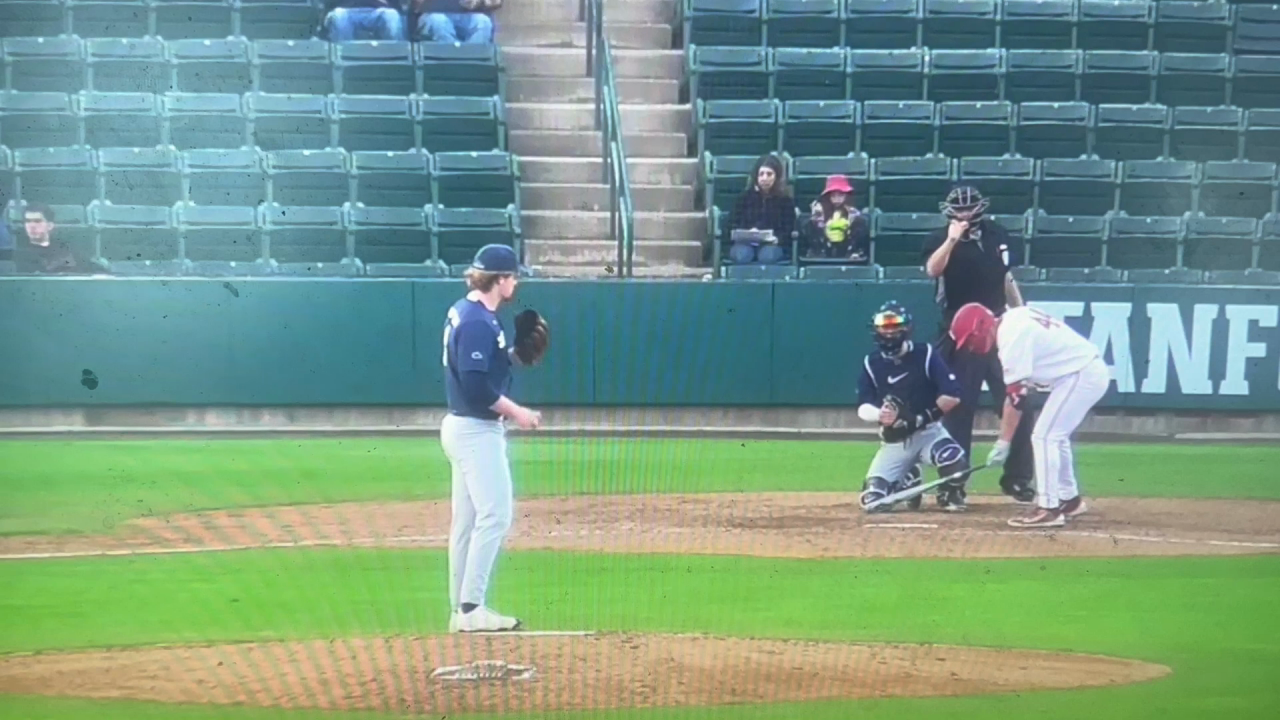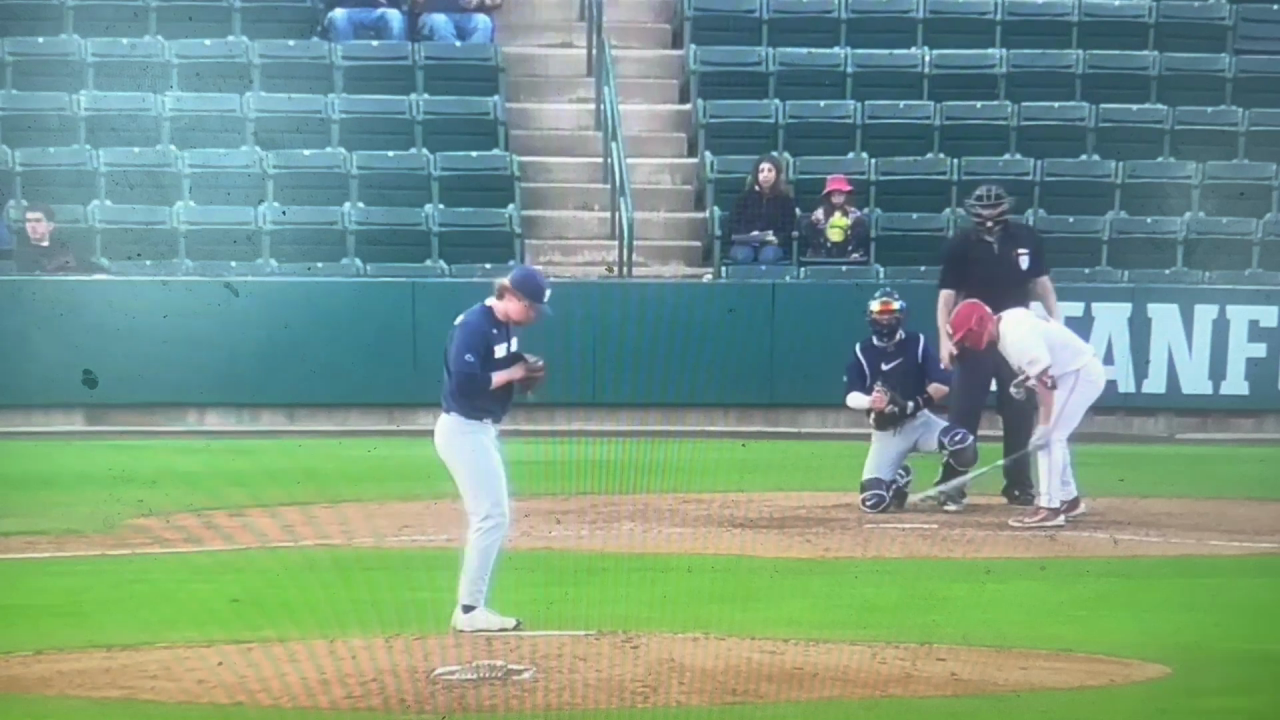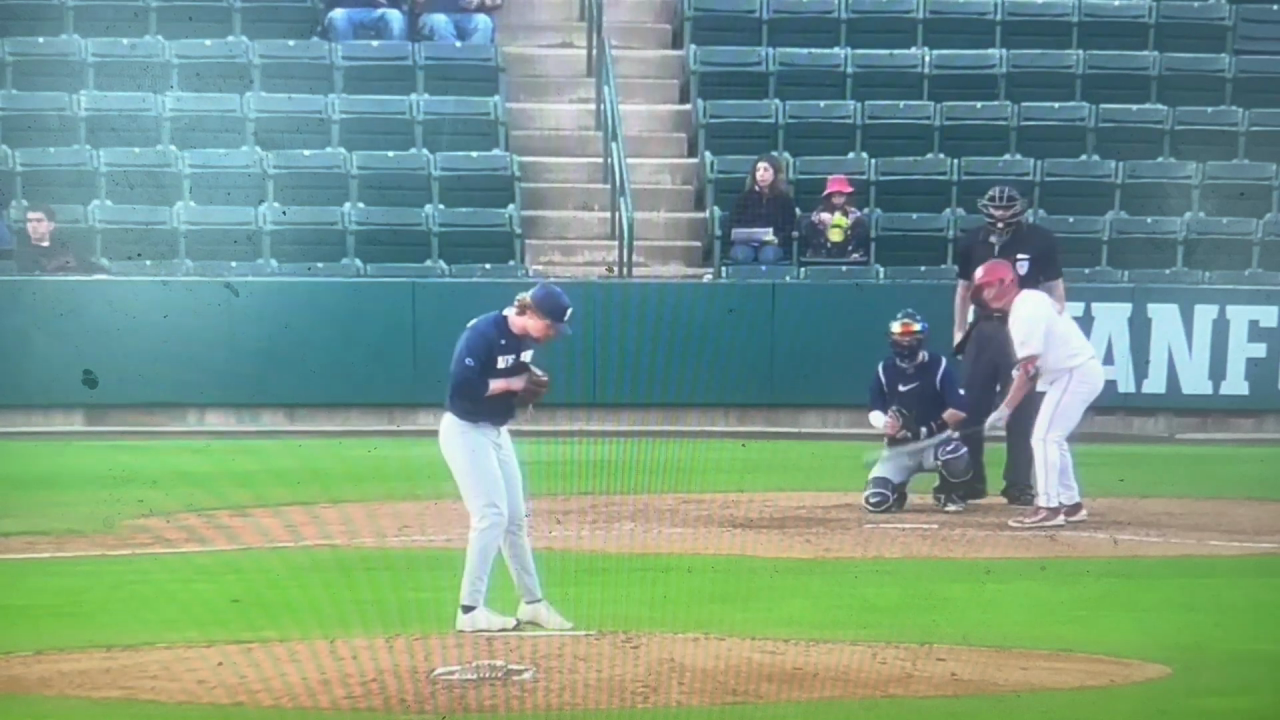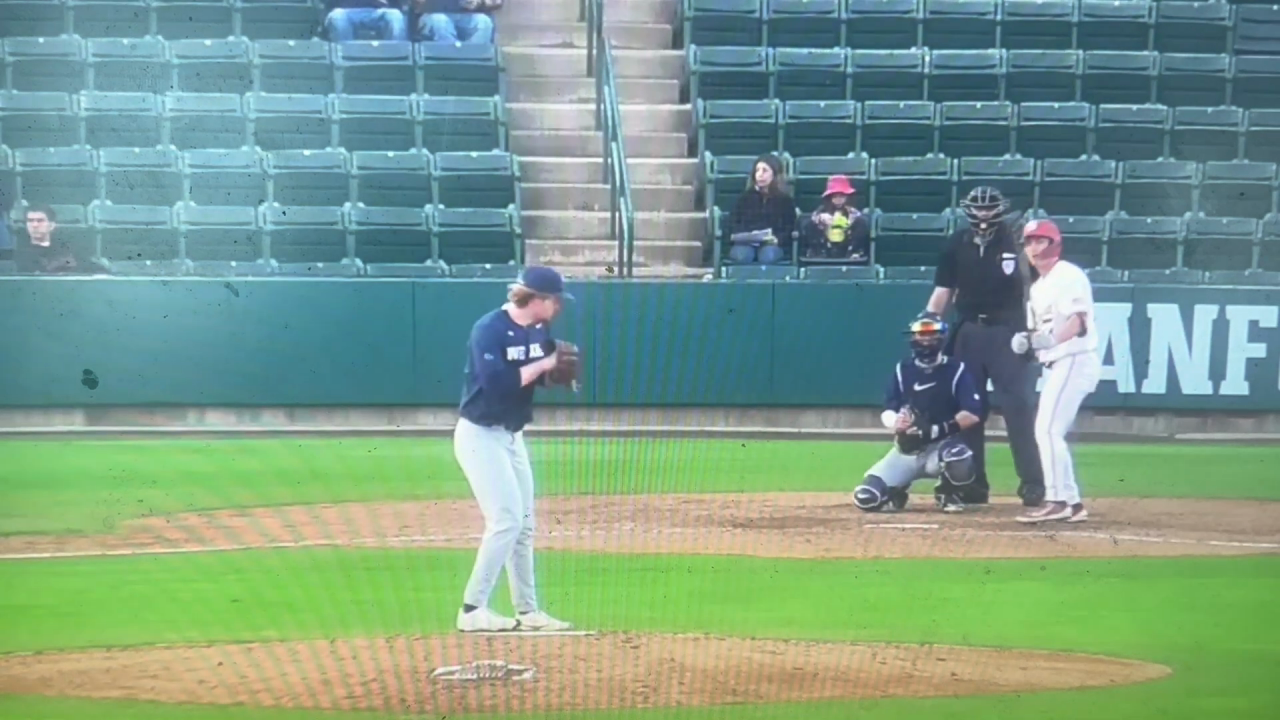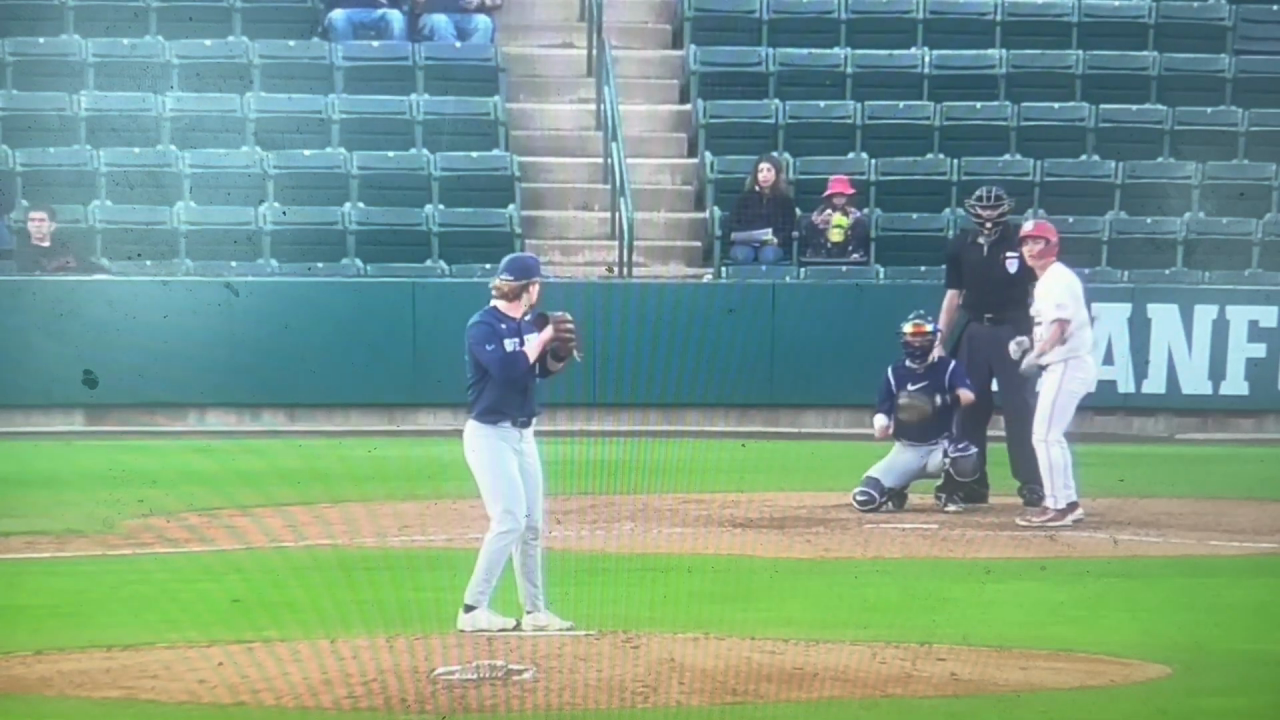
dt=0.5s
person 1, frame 1
left shoulder: (465, 311)
right shoulder: (477, 321)
right elbow: (476, 387)
left wrist: (515, 353)
right wrist: (517, 413)
left hip: (465, 427)
right hip: (476, 431)
left knee: (467, 520)
right knee: (494, 516)
left ankle: (463, 608)
right ankle: (470, 609)
person 1, frame 2
left shoulder: (508, 325)
right shoulder: (473, 326)
right elbow: (465, 386)
left wrist: (524, 372)
right wrist: (511, 373)
left hip: (483, 429)
right hip: (463, 431)
left knee: (489, 517)
right knee: (492, 516)
left ankle: (469, 605)
right ankle: (470, 611)
person 1, frame 3
left shoulder: (527, 337)
right shoulder: (482, 333)
right elbow: (461, 387)
left wrist: (530, 384)
right wrist: (510, 384)
left hip: (496, 431)
right hip: (466, 431)
left knee: (515, 518)
right knee: (491, 516)
left ankle: (532, 602)
right ankle: (471, 611)
person 1, frame 4
left shoulder: (539, 330)
right shoulder: (489, 330)
left elbow: (540, 377)
right elbow: (497, 382)
left wrist: (558, 370)
right wrist: (543, 364)
left hip: (512, 436)
right hip: (480, 436)
left knee: (524, 524)
right knee: (506, 521)
left ankle: (528, 610)
right ankle: (473, 610)
person 1, frame 5
left shoulder: (528, 321)
right shoulder: (482, 326)
left elbow: (545, 369)
right elbow: (508, 369)
left wrist: (561, 348)
right wrist: (541, 338)
left hip: (522, 433)
right hip: (489, 435)
left knee: (532, 525)
right knee: (509, 522)
left ankle: (535, 612)
right ankle: (473, 609)
person 2, frame 1
left shoulder: (998, 234)
right shoulder: (941, 240)
right elbow: (933, 270)
right wrist: (952, 239)
right knee: (958, 408)
left ankle: (1018, 478)
person 2, frame 2
left shoulder: (1027, 238)
right shoulder: (960, 245)
left elbow: (1041, 283)
right elbow: (947, 296)
left wrist: (1055, 323)
right wrist: (945, 341)
left knee: (1020, 410)
right knee: (963, 409)
left ankle: (1018, 485)
right ankle: (952, 485)
person 2, frame 3
left shoulder: (1039, 240)
right shoulder: (972, 242)
left elbow: (1055, 287)
right wrist: (959, 329)
right hip: (983, 330)
left knee: (1023, 409)
right knee: (972, 406)
left ankle: (1018, 485)
right ankle: (969, 481)
person 2, frame 4
left shoulder: (1018, 241)
right shoulder: (955, 245)
right elbow: (942, 293)
left hip: (1007, 332)
right hip: (968, 332)
left knee: (1018, 406)
left ankle: (1033, 483)
right ankle: (972, 485)
person 2, frame 5
left shoulder: (1022, 241)
right shoulder: (961, 245)
right elbow: (953, 295)
right wrist: (939, 340)
left hip: (1013, 331)
right hip: (974, 332)
left knee: (1019, 408)
right knee: (970, 408)
left ankle: (1032, 484)
right ankle: (971, 484)
person 3, frame 1
left shoulder: (1011, 338)
right shoulder: (1013, 318)
left elbow: (1015, 395)
left wrist: (1003, 442)
right wrist: (1030, 378)
left hip: (1082, 375)
right hip: (1090, 370)
left knee: (1044, 436)
right knee: (1055, 435)
left ankle: (1048, 509)
right ankle: (1069, 499)
person 3, frame 2
left shoulder: (1016, 334)
right shoulder: (1009, 319)
left elbow: (1045, 381)
left wrist: (1044, 426)
right wrist: (1026, 378)
left hip: (1082, 373)
right hip: (1079, 370)
left knee: (1049, 436)
right knee: (1052, 436)
left ankle: (1049, 508)
right ankle: (1069, 500)
person 3, frame 3
left shoulder: (1025, 312)
right shoulder: (1031, 298)
left elbow: (1028, 369)
left wrist: (1004, 410)
right wrist: (1024, 367)
left hip: (1077, 374)
right hip: (1082, 371)
left knee: (1044, 436)
right knee: (1053, 437)
left ankle: (1049, 508)
right ankle: (1070, 504)
person 3, frame 4
left shoulder: (1069, 276)
right shoulder: (1037, 286)
left elbow: (1080, 321)
left wrist: (1054, 339)
right wrist: (1026, 339)
left hip: (1075, 362)
right hip: (1058, 365)
left knee: (1047, 430)
right knee: (1053, 433)
left ankle: (1057, 502)
right ankle: (1072, 503)
person 3, frame 5
left shoulder: (1059, 278)
right shoulder: (1044, 282)
left elbow: (1061, 327)
left wrist: (1037, 354)
right wrist: (1027, 343)
left hip: (1068, 365)
right hip: (1060, 366)
left knee: (1045, 435)
right knee: (1052, 435)
left ankle: (1057, 508)
right ankle: (1069, 502)
person 4, frame 1
left shoulder: (926, 354)
right shoulder: (871, 363)
left elbow: (952, 396)
right elbow: (863, 408)
left wrist: (920, 419)
right wrist: (880, 415)
left hip: (928, 432)
right hip: (894, 440)
left knee: (953, 460)
right knee: (872, 500)
left ankle: (950, 493)
right ankle: (906, 483)
person 4, frame 2
left shoulder: (917, 343)
right shoulder: (862, 351)
left elbow: (942, 385)
right elbow: (851, 397)
left wrist: (911, 406)
right wrist: (870, 402)
left hip: (919, 420)
right hip: (886, 430)
left knee: (963, 444)
right knee: (873, 501)
right ankle: (897, 481)
person 4, frame 3
left shoulder: (938, 366)
right shoulder: (885, 369)
left elbow: (958, 410)
right elbow: (874, 412)
left wrist: (924, 431)
right wrist: (885, 424)
left hip: (932, 441)
right hip: (899, 448)
left knee: (957, 457)
right knee: (875, 501)
left ankle: (946, 494)
right ankle: (898, 487)
person 4, frame 4
left shoulder: (956, 370)
right shoulder: (902, 370)
left elbow: (972, 414)
right elbow: (887, 412)
left wrist: (935, 431)
right wrist: (896, 422)
left hip: (939, 447)
right hip: (906, 450)
left knee: (961, 462)
right knee: (866, 498)
left ankle: (948, 495)
right ankle: (897, 490)
person 4, frame 5
left shoulder: (948, 367)
right shoulder: (894, 372)
left elbow: (968, 395)
right elbow: (882, 412)
left wrist: (940, 401)
right wrist: (881, 426)
left hip: (939, 447)
right hip: (905, 451)
left knee: (966, 458)
right knee: (865, 500)
right ankle: (896, 491)
